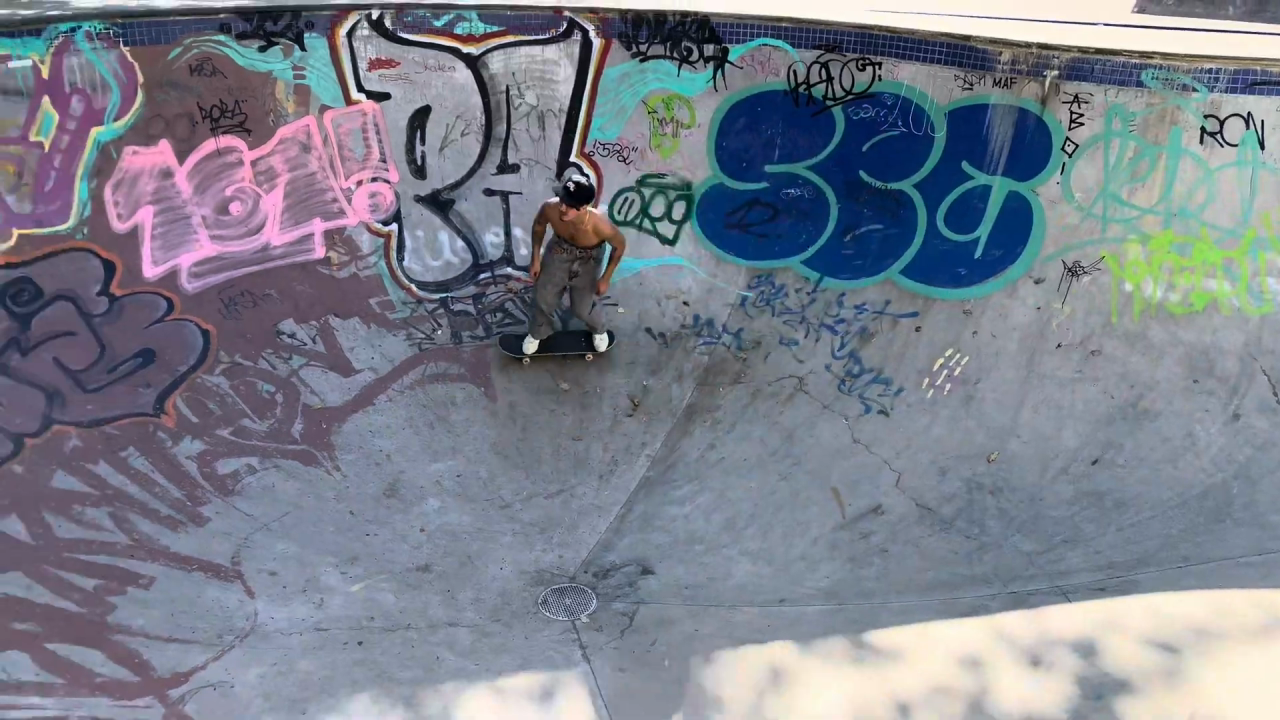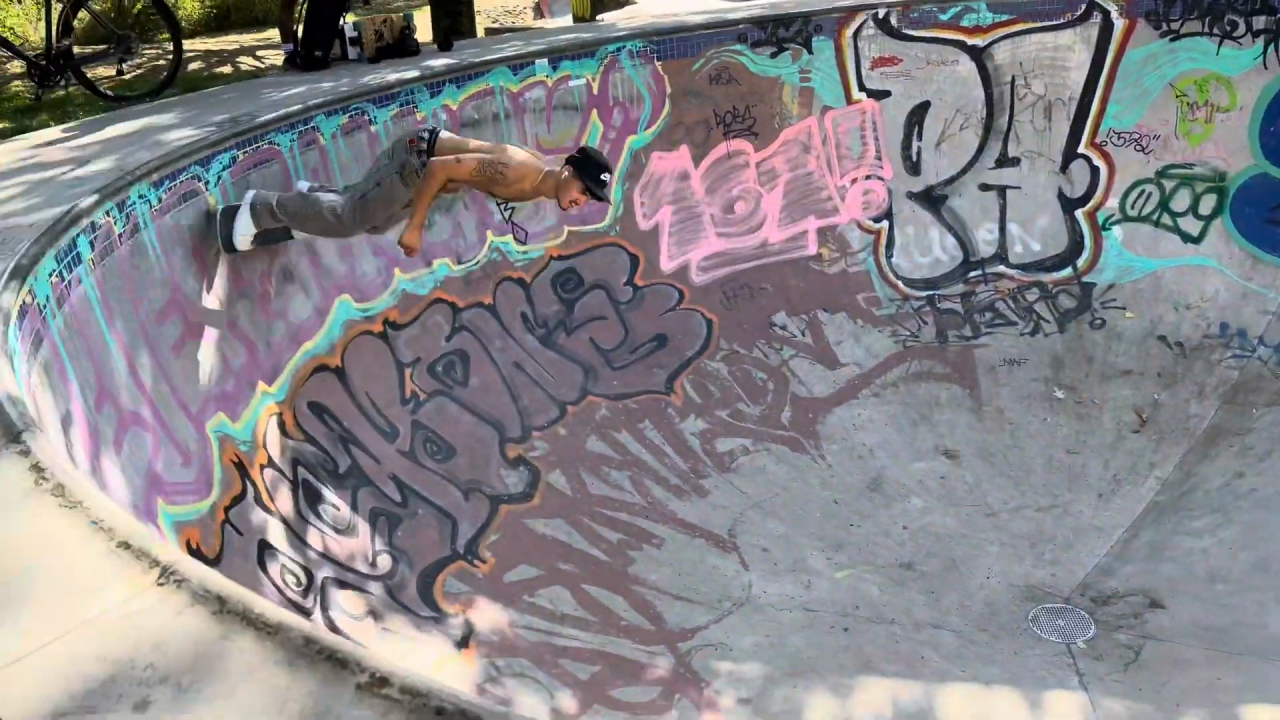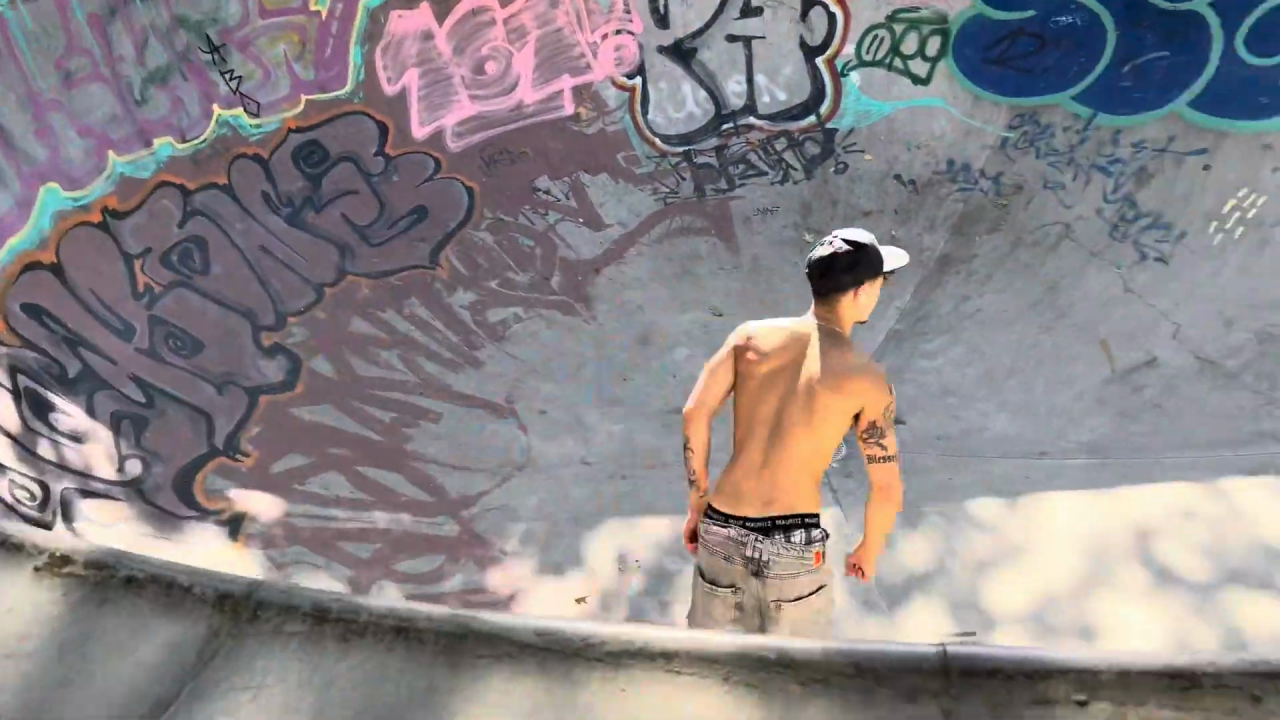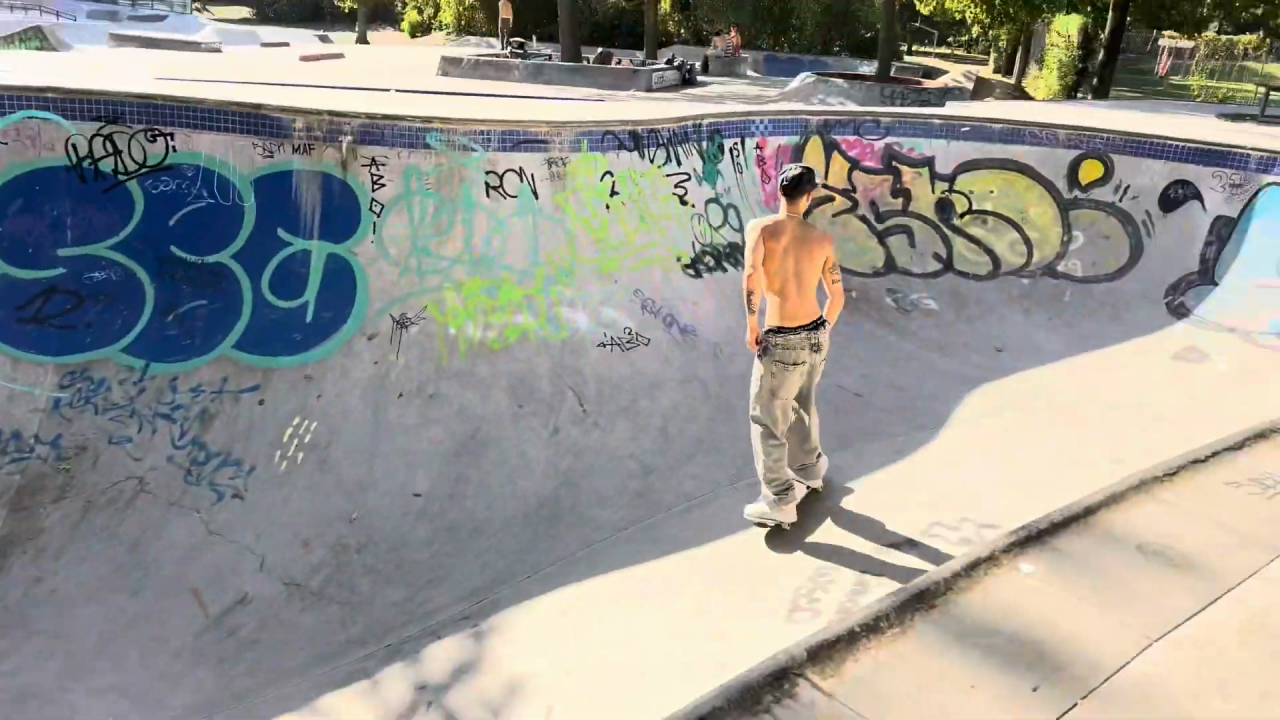
dt=0.7s
person 1, frame 1
left shoulder: (601, 225)
right shoulder: (550, 208)
left elbow: (620, 245)
right elbow: (539, 225)
left wrist: (606, 278)
right wrist: (536, 259)
left hip: (589, 255)
right hip: (561, 248)
left knee: (581, 308)
right knee: (544, 297)
left ankle: (598, 329)
right ankle: (538, 333)
person 1, frame 2
left shoulder: (544, 175)
right shoulder: (514, 173)
right elbow: (439, 168)
right wrist: (414, 227)
left hip: (432, 155)
right hip: (418, 154)
left knee: (371, 217)
right knee: (348, 216)
left ankle: (309, 196)
right ankle: (258, 208)
person 1, frame 3
left shoulder: (751, 334)
right shoulder: (868, 381)
left elbow: (694, 412)
right elbow: (888, 492)
left wrist: (697, 502)
right wrist: (870, 548)
left hip: (721, 538)
right hip: (791, 554)
person 1, frame 4
left shoulder: (760, 227)
right shoulder: (822, 239)
left elbow: (751, 275)
right elbow: (838, 296)
left wrist: (752, 324)
left hip: (782, 341)
right hip: (816, 335)
left knee: (767, 420)
right knee: (802, 404)
left ankle: (780, 500)
right ankle: (809, 468)
